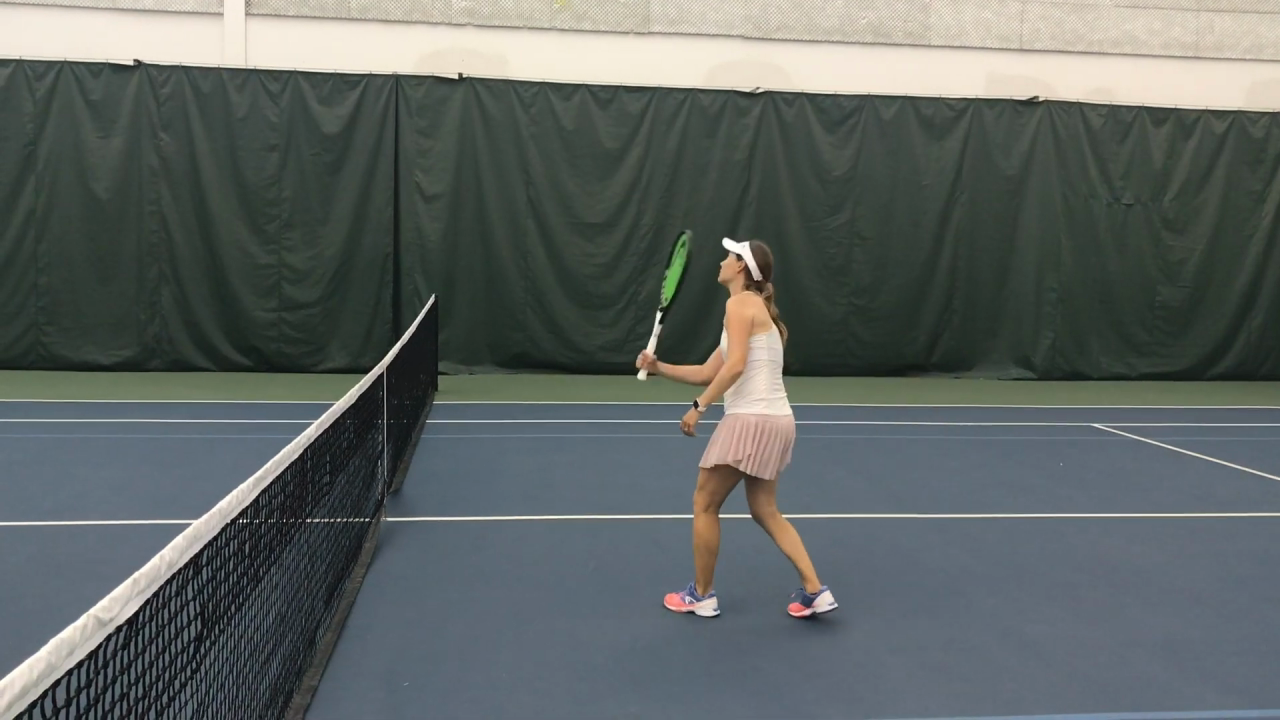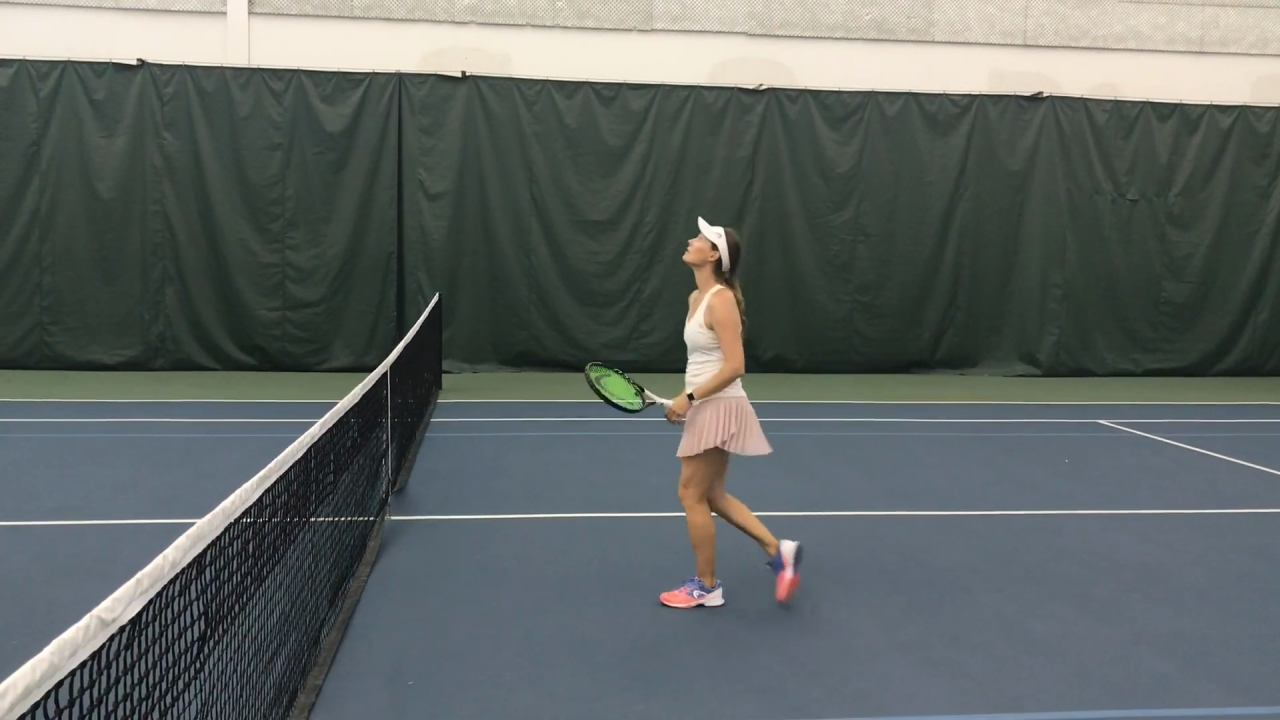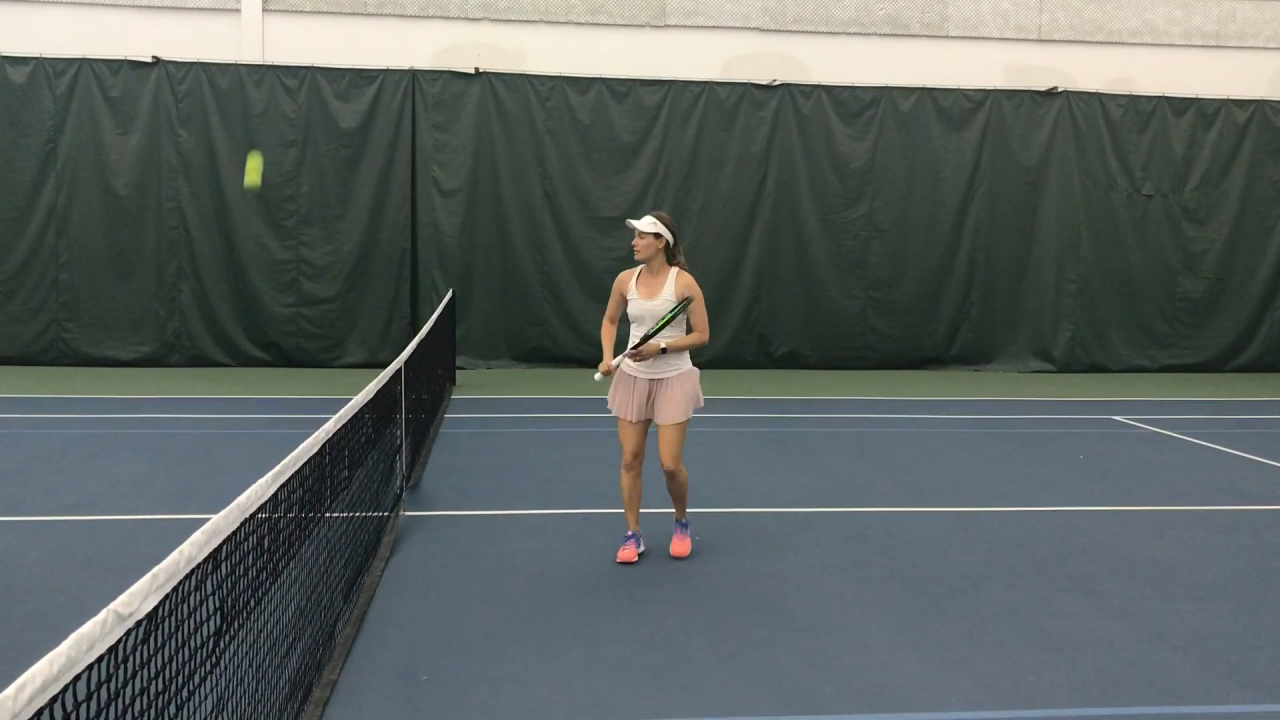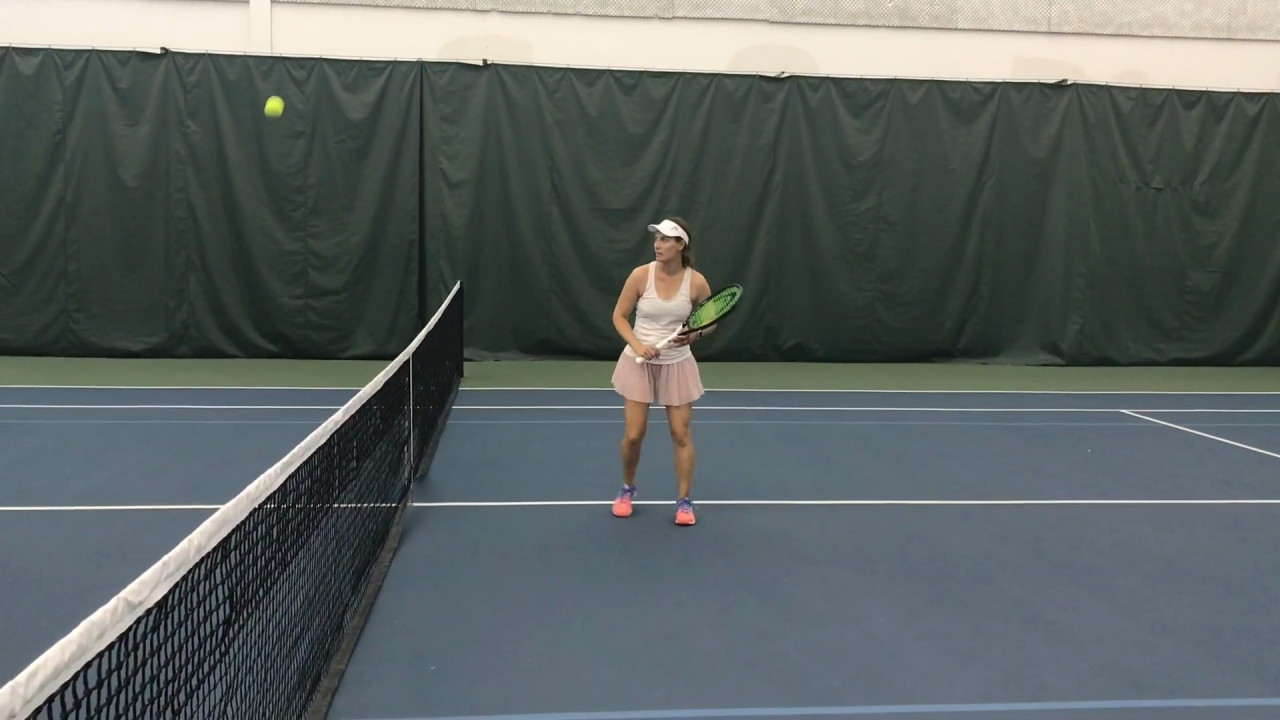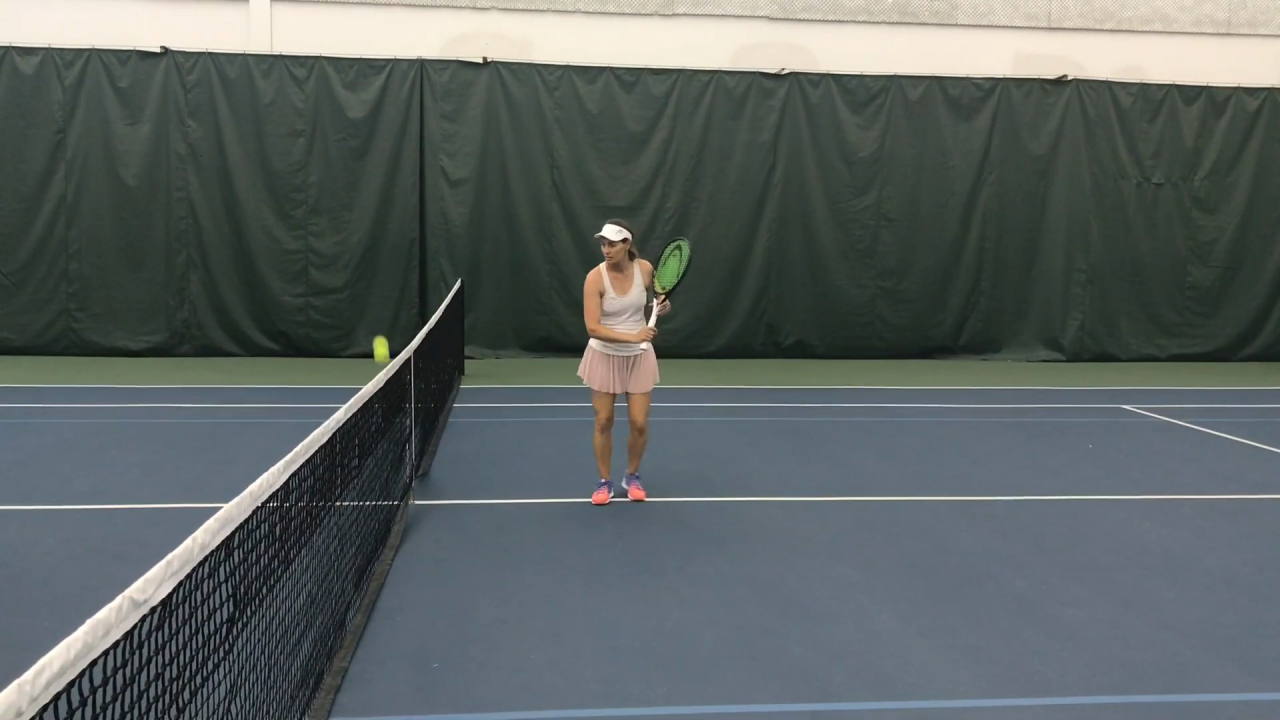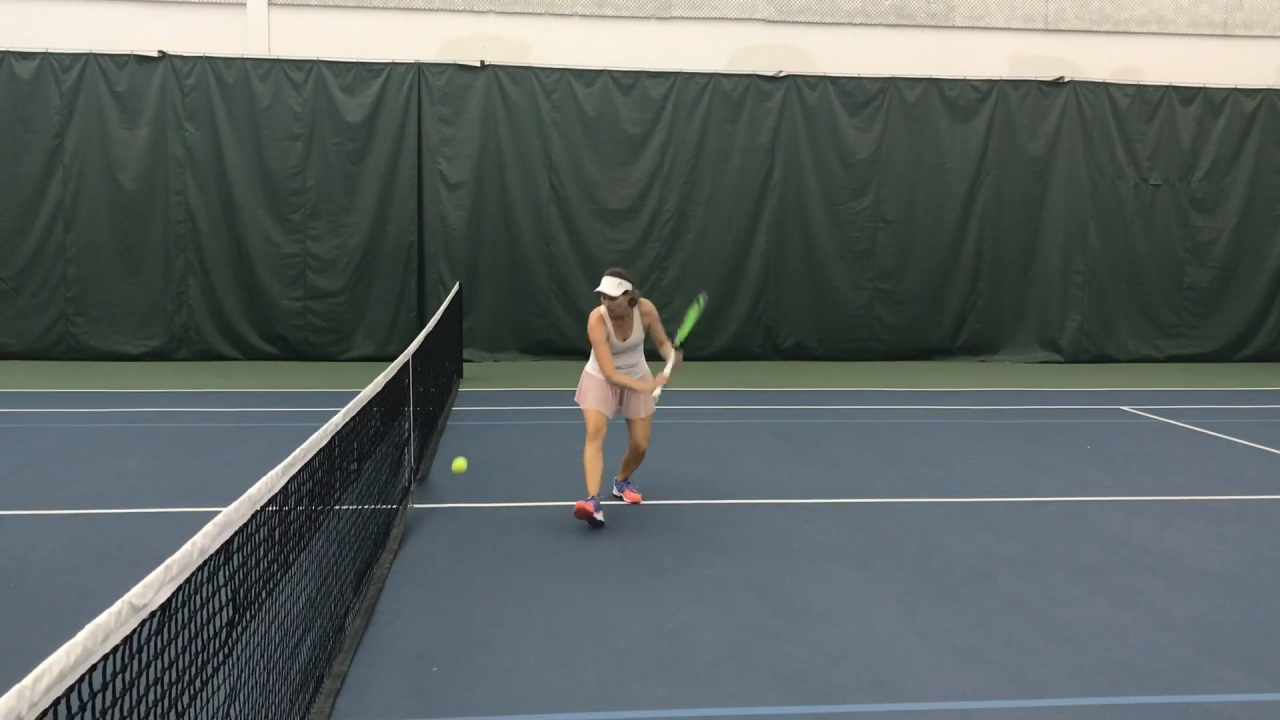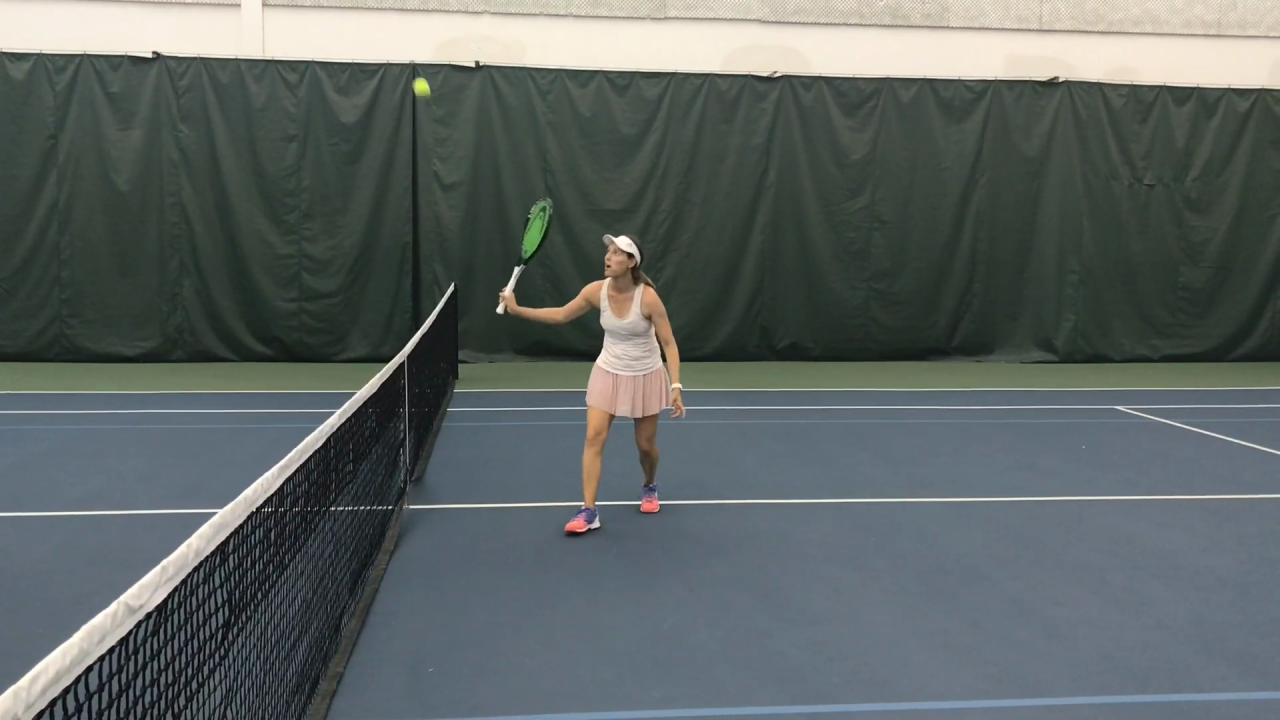
dt=0.7s
person 1, frame 1
left shoulder: (740, 302)
right shoulder: (755, 307)
left elbow: (735, 367)
right elbow: (707, 372)
left wrist: (697, 407)
right wrist: (659, 367)
left hip: (750, 423)
right hip: (776, 422)
left knee: (704, 505)
right knee: (766, 512)
left ankle: (701, 595)
right ankle: (815, 591)
person 1, frame 2
left shoulder: (720, 299)
right shoulder: (697, 297)
left elbow: (734, 366)
left wrist: (689, 399)
right wrist: (687, 397)
left hip: (717, 408)
right hip: (709, 408)
left knee: (692, 496)
right knee: (712, 496)
left ankle: (707, 586)
right ankle: (778, 550)
person 1, frame 3
left shoulder: (684, 282)
right shoulder: (625, 280)
left elbow: (702, 335)
right elbow: (609, 321)
left wrist: (661, 348)
right wrist: (608, 357)
left hip: (673, 381)
right hip: (632, 379)
left knee: (670, 463)
right knee: (630, 459)
left ankle: (682, 521)
right ankle: (633, 535)
person 1, frame 4
left shoulder: (697, 282)
right shoulder: (641, 275)
right elbow: (619, 316)
left wrist: (694, 335)
right wrist: (638, 346)
left hip: (677, 365)
right hip: (640, 363)
left knee: (681, 435)
right knee: (634, 435)
left ankle: (684, 500)
right ankle: (628, 489)
person 1, frame 5
left shoulder: (645, 269)
right shoulder: (595, 278)
right elbow: (593, 328)
left wrist: (660, 306)
right wrist: (633, 336)
left hip: (639, 356)
right hip: (604, 356)
left knee: (639, 424)
right knee: (603, 422)
left ankle: (632, 476)
right ankle: (605, 482)
person 1, frame 6
left shoulder: (646, 309)
right shoulder: (597, 320)
left elbow: (663, 344)
right elbow: (609, 374)
left wrist: (671, 355)
right wrist: (647, 387)
left hip: (638, 379)
right hip: (600, 379)
left knee: (640, 445)
right knee: (595, 433)
left ankle: (622, 481)
right ankle: (593, 501)
person 1, frame 7
left shoulder: (648, 297)
right shoulder: (595, 291)
left elbow: (670, 345)
right elbow: (562, 314)
left wrist: (676, 387)
right wrist: (518, 309)
left hip: (645, 376)
right hip: (607, 372)
left knee: (646, 445)
right knee: (594, 437)
left ankle: (649, 488)
right ankle: (588, 511)
